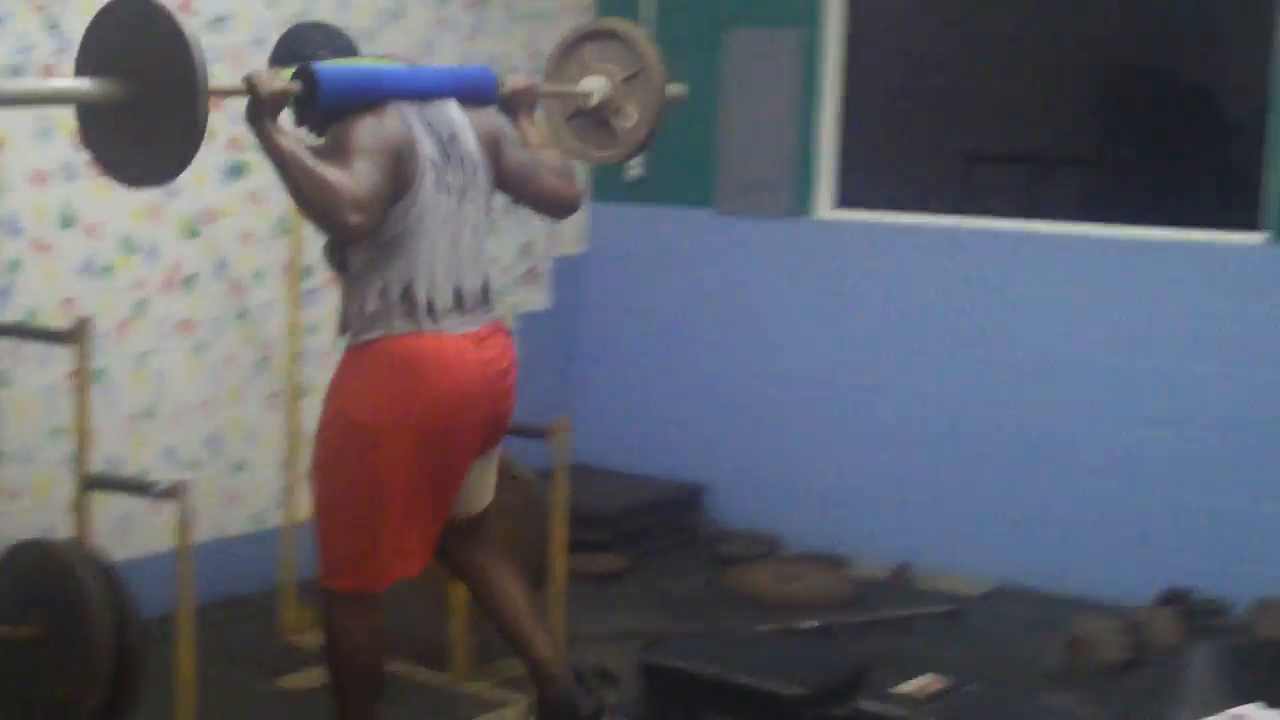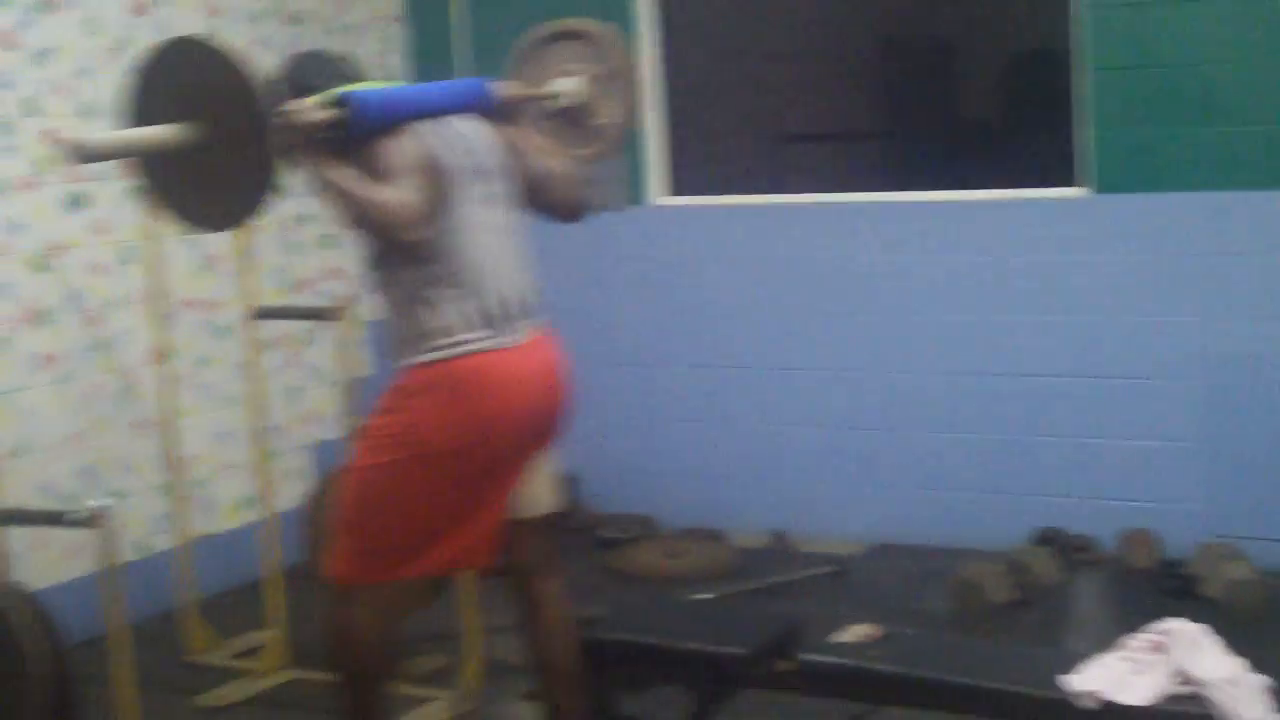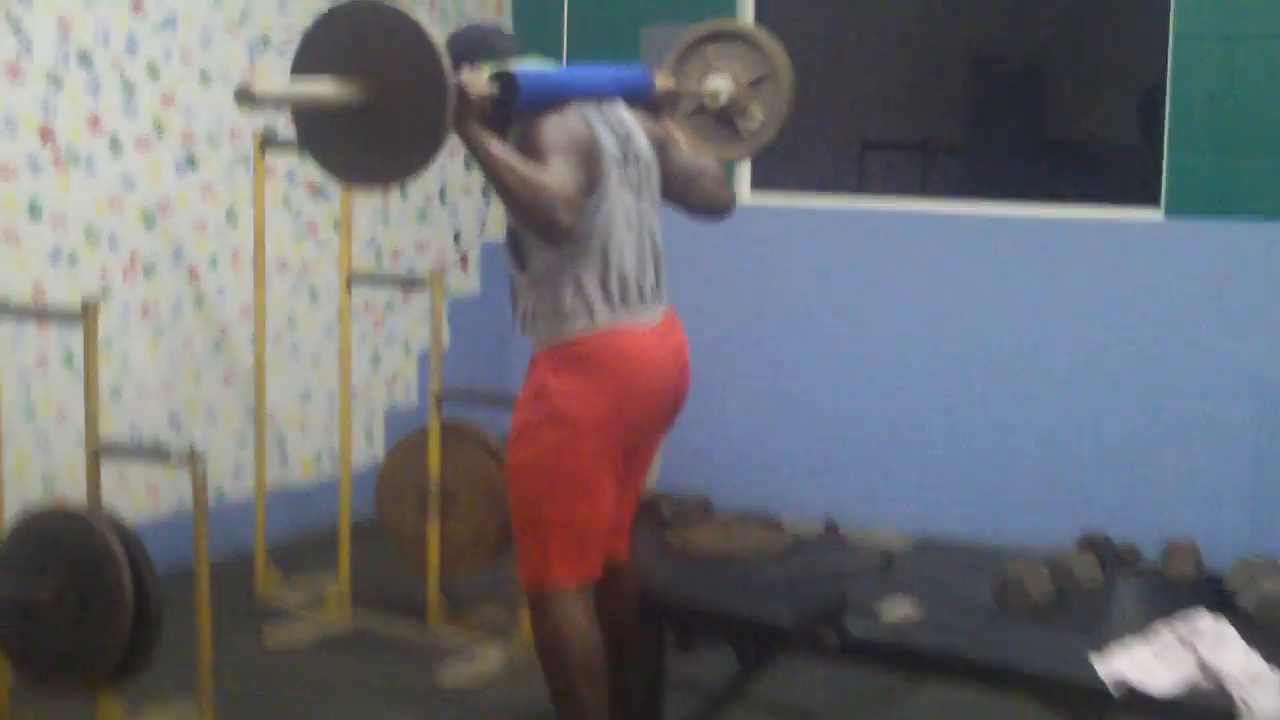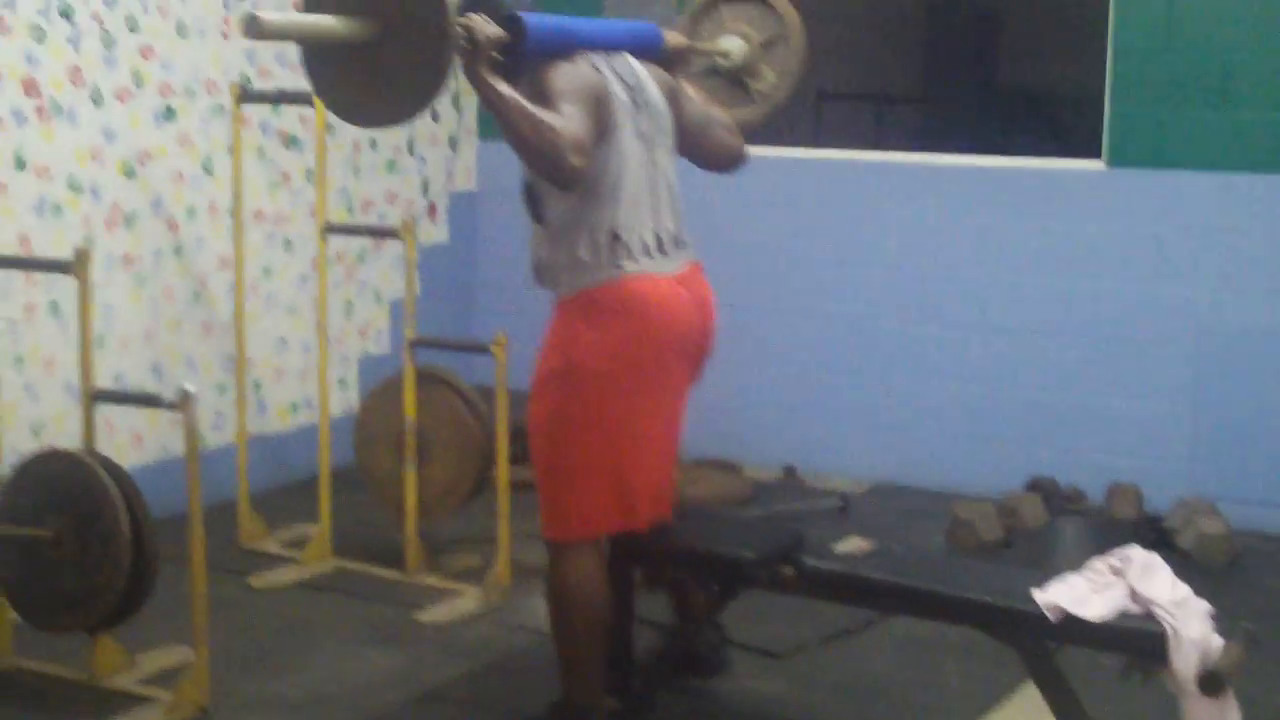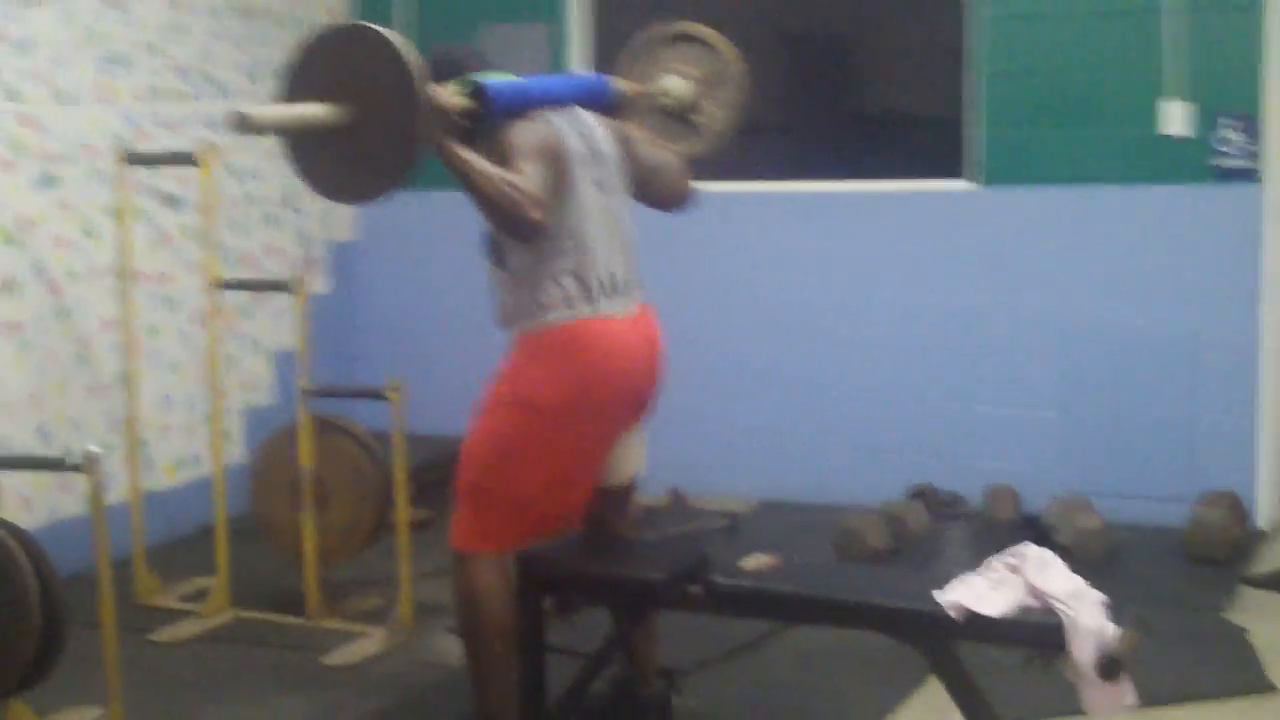
dt=0.5s
person 1, frame 1
left shoulder: (364, 129)
right shoulder: (469, 118)
left elbow: (348, 213)
right elbow: (562, 194)
left wrist: (269, 129)
right wrist: (523, 117)
left hip: (407, 364)
right hip: (487, 358)
left knee: (350, 581)
right knee: (463, 540)
person 1, frame 2
left shoulder: (392, 148)
right shoulder: (478, 129)
left elbow: (408, 233)
right elbow: (572, 198)
left wrist: (319, 160)
right wrist: (514, 126)
left hip: (459, 385)
right hip: (534, 366)
left knee: (357, 576)
right knee: (537, 571)
person 1, frame 3
left shoulder: (550, 130)
right shoulder: (628, 121)
left elbow: (557, 216)
right elbow: (717, 195)
left wrist: (473, 133)
right wrist: (668, 120)
left hip: (591, 363)
right hip: (657, 349)
left knee: (555, 581)
right knee: (610, 552)
person 1, frame 4
left shoulder: (559, 77)
right shoulder: (641, 73)
left elbow: (567, 158)
right elbow: (728, 148)
left wrist: (483, 78)
right wrist: (684, 74)
left hip: (614, 310)
right hip: (681, 294)
left knee: (576, 529)
right knee: (648, 491)
right ankle: (695, 638)
person 1, frame 5
left shoulder: (515, 135)
right shoulder: (587, 121)
left elbow: (529, 216)
right elbow: (676, 188)
left wrist: (448, 145)
right wrist: (628, 122)
left hip: (569, 351)
right hip: (632, 338)
left knee: (479, 545)
right knee: (608, 526)
